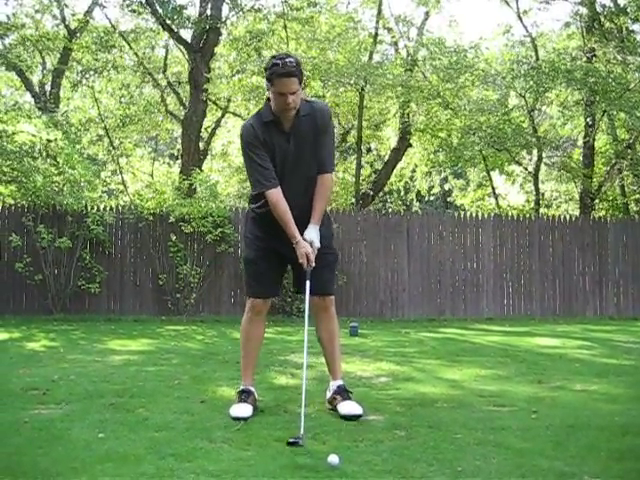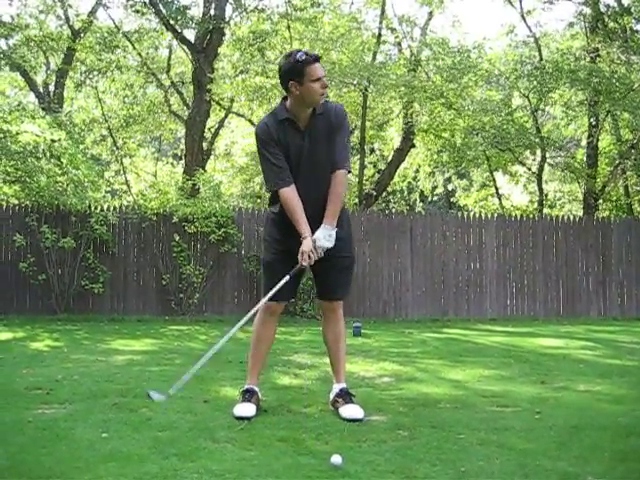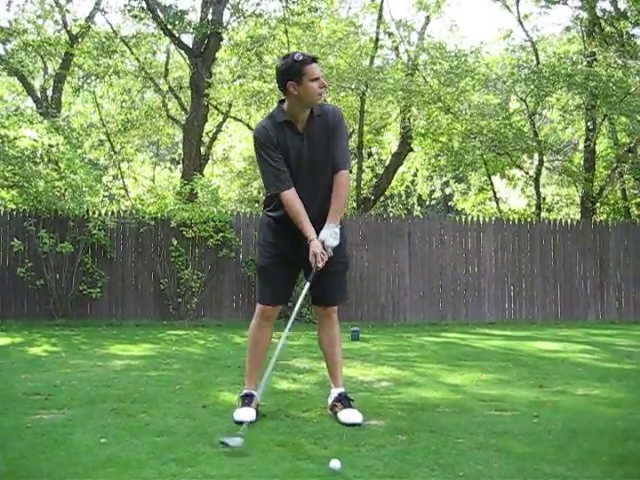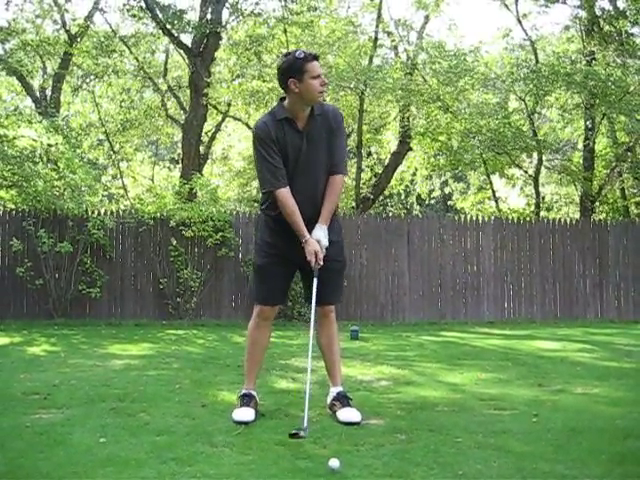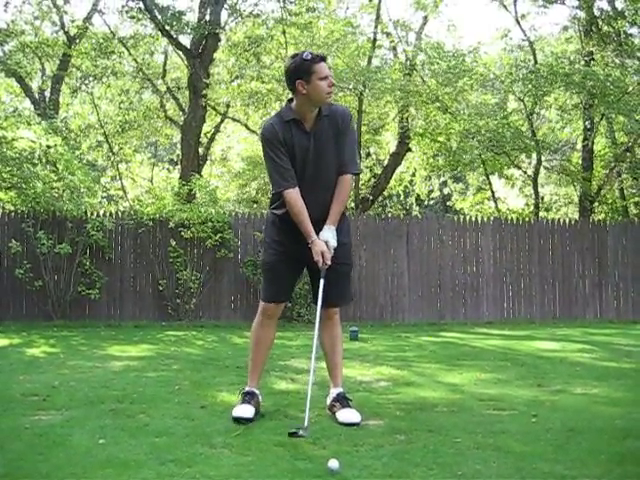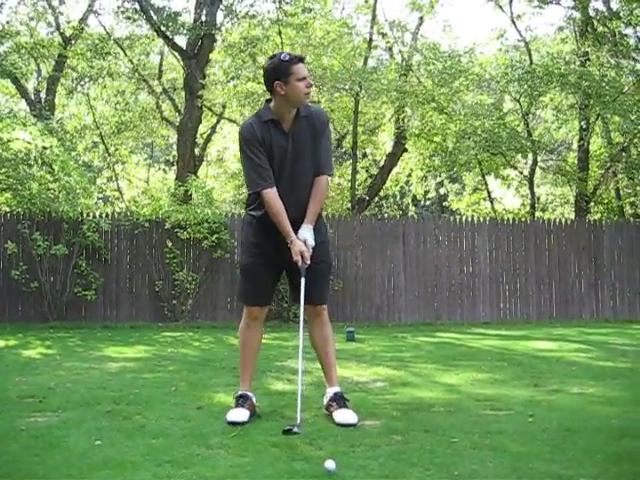
dt=0.4s
person 1, frame 1
left shoulder: (320, 115)
right shoulder: (252, 130)
left elbow: (325, 174)
right elbow: (270, 190)
left wrist: (312, 229)
right wrist: (295, 240)
left hip: (313, 224)
right hip: (267, 226)
left knee: (324, 303)
right knee: (256, 305)
left ankle: (337, 387)
right ankle: (246, 389)
person 1, frame 2
left shoulder: (335, 115)
right shoulder: (268, 129)
left elbow: (340, 172)
right elbow: (284, 187)
left wrist: (327, 229)
right wrist: (305, 236)
left hip: (331, 226)
right hip: (285, 227)
left knee: (333, 306)
right knee: (271, 306)
left ankle: (340, 389)
right ankle: (251, 388)
person 1, frame 3
left shoulder: (332, 118)
right shoulder: (266, 132)
left elbow: (342, 173)
right elbow: (284, 191)
left wrist: (331, 229)
right wrist: (310, 238)
left hip: (327, 231)
right hip: (281, 232)
left knee: (328, 311)
right knee: (266, 309)
left ankle: (338, 393)
right ankle: (249, 393)
person 1, frame 4
left shoulder: (332, 118)
right shoulder: (266, 128)
left elbow: (337, 175)
right elbow: (279, 190)
left wrist: (321, 230)
right wrist: (305, 239)
left hip: (324, 229)
right hip: (278, 232)
left knee: (326, 310)
right knee: (264, 311)
left ankle: (337, 392)
right ankle: (248, 393)
person 1, frame 5
left shoulder: (341, 118)
right shoulder: (273, 130)
left elbow: (346, 175)
right elbow: (289, 190)
left wrist: (329, 230)
right wrist: (311, 239)
left hip: (332, 229)
right hip: (286, 231)
left knee: (331, 312)
right knee: (269, 308)
left ankle: (337, 393)
right ankle: (251, 392)
person 1, frame 6
left shoulder: (317, 119)
right shoulder: (252, 129)
left elbow: (322, 177)
right elbow: (266, 190)
left wrist: (306, 230)
right wrist: (290, 238)
left hip: (309, 229)
right hip: (264, 232)
left knee: (318, 310)
right knee: (253, 312)
left ankle: (333, 393)
right ankle: (244, 395)
